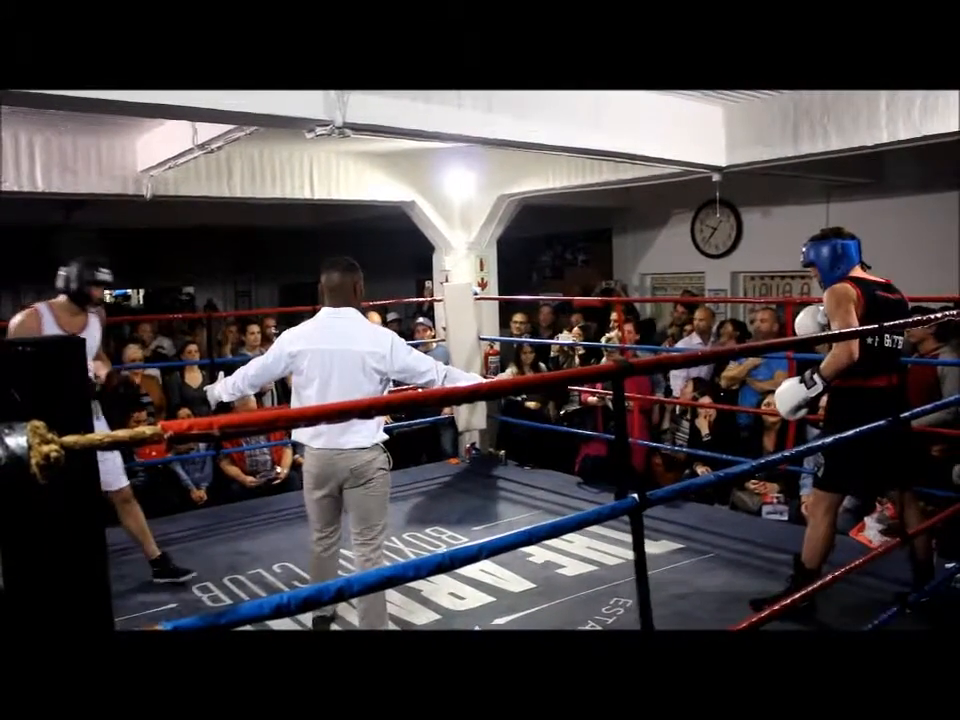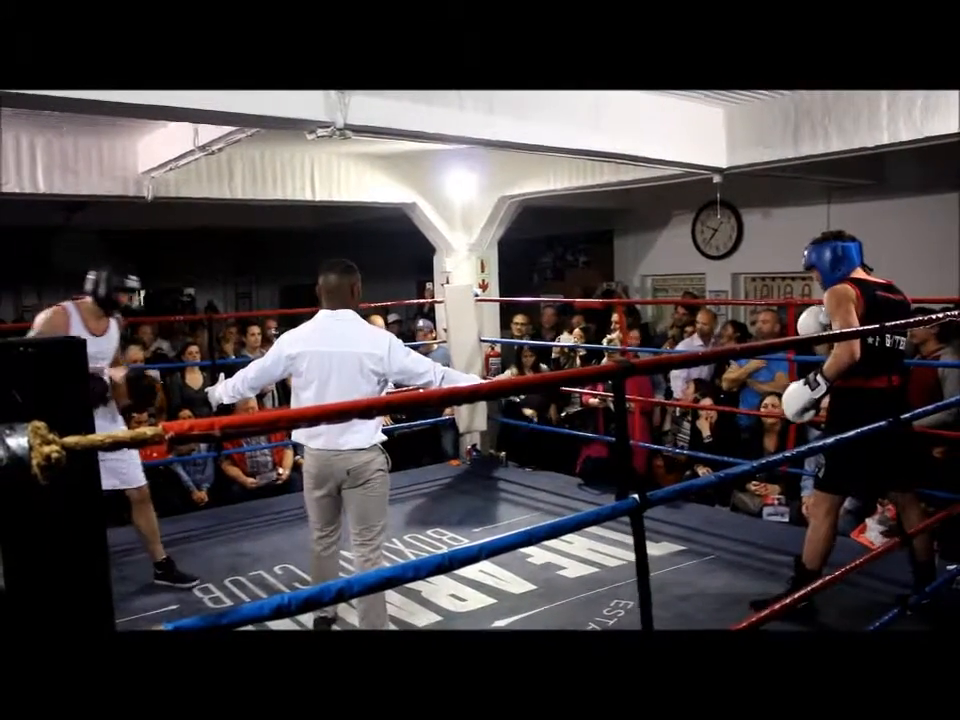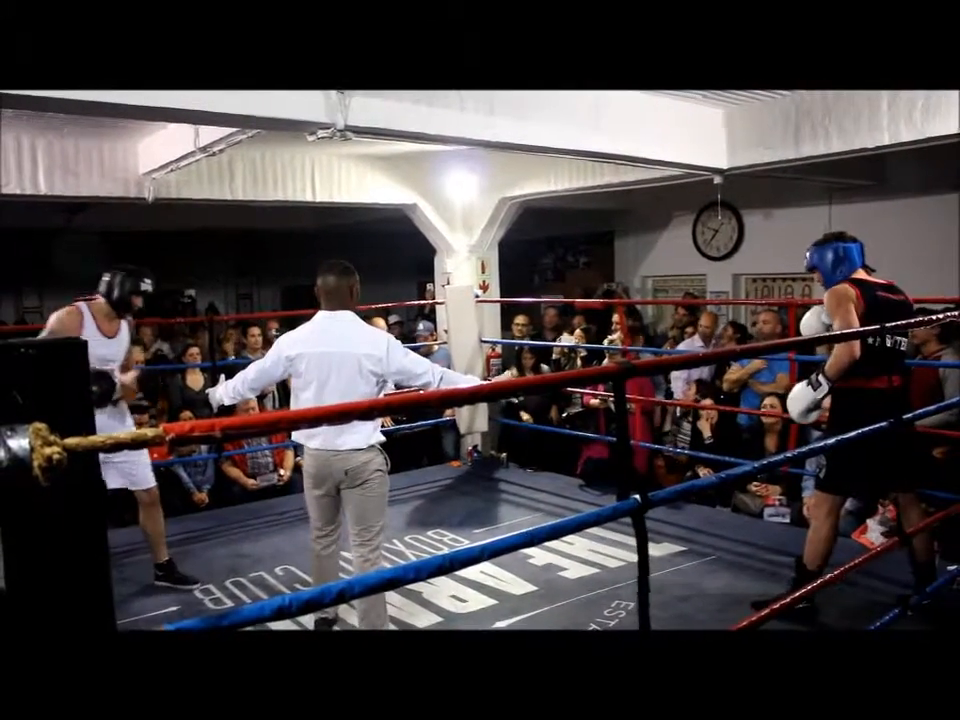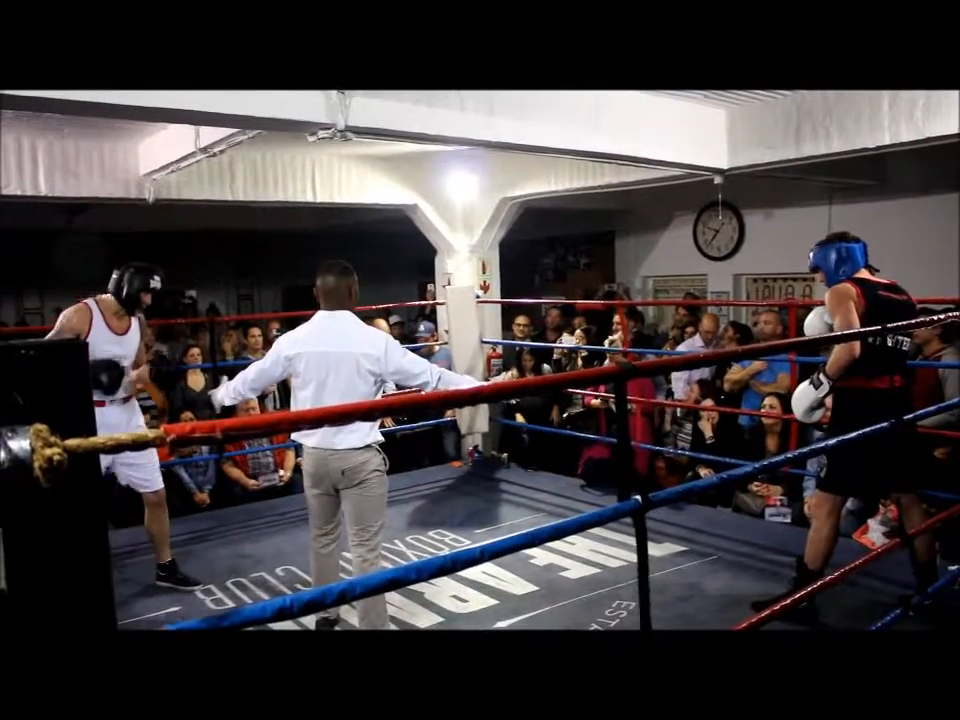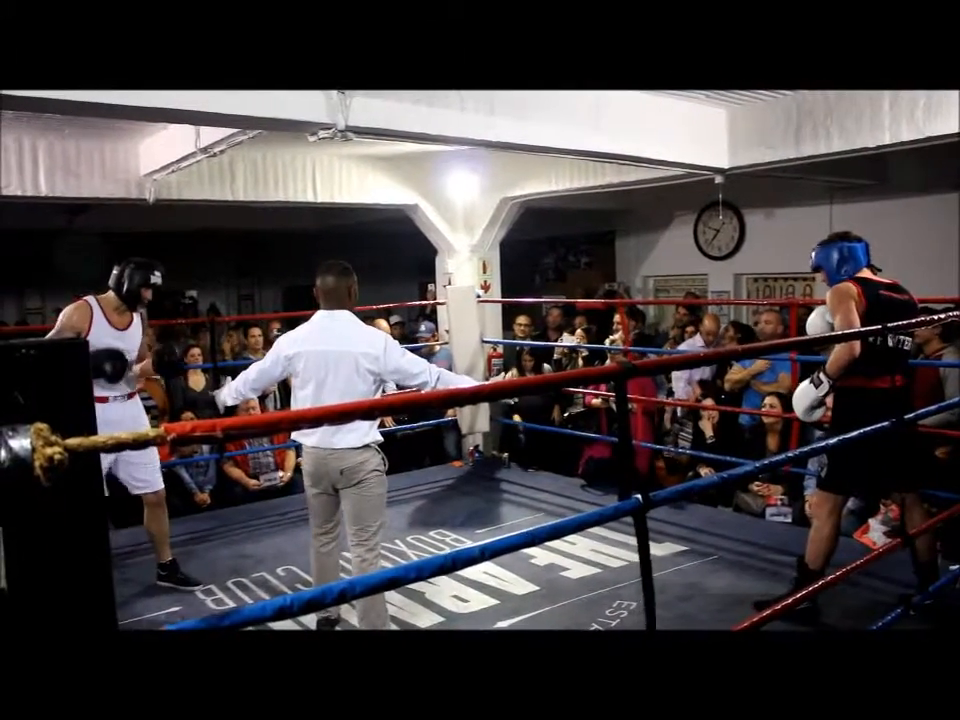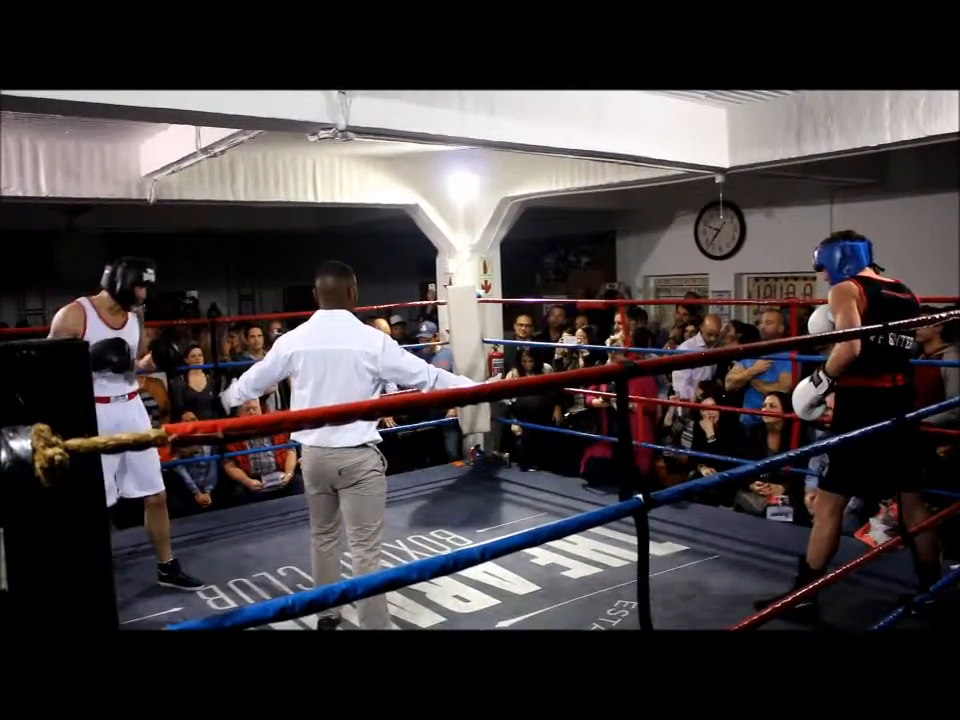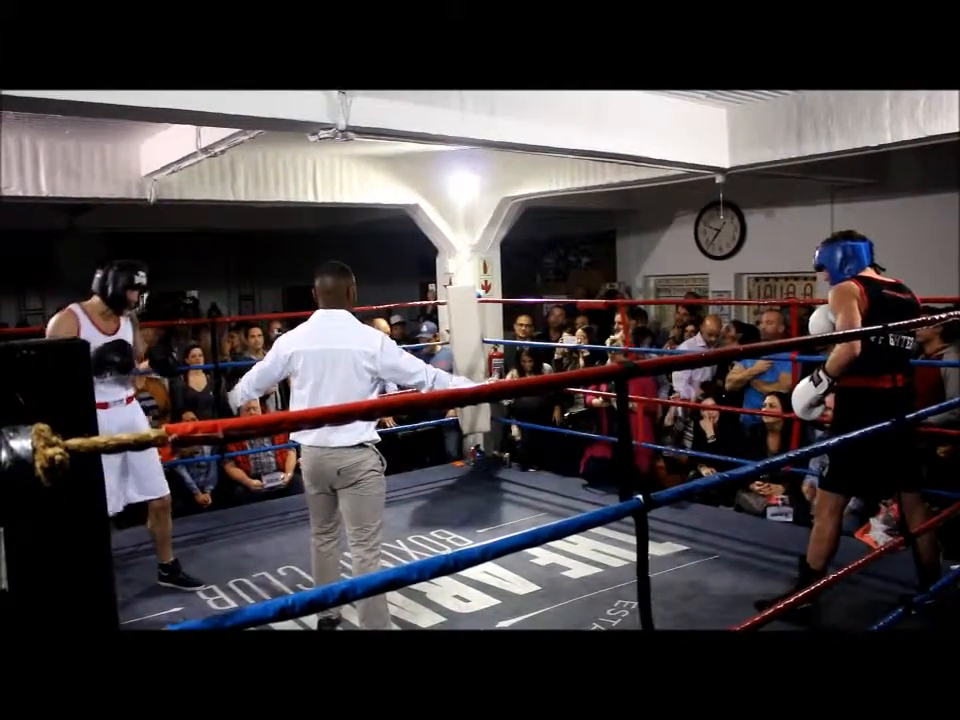
dt=0.1s
person 1, frame 1
left shoulder: (841, 291)
right shoulder: (896, 294)
left elbow: (848, 353)
left wrist: (809, 383)
left hip: (855, 406)
right hip: (891, 402)
left knee: (823, 501)
right knee: (905, 495)
left ankle: (798, 594)
right ankle: (924, 585)
person 1, frame 2
left shoulder: (841, 292)
right shoulder: (898, 295)
left elbow: (849, 352)
left wrist: (814, 386)
left hip: (856, 407)
right hip: (893, 404)
left knee: (824, 503)
right knee: (906, 497)
left ankle: (799, 596)
right ankle: (927, 586)
person 1, frame 3
left shoulder: (842, 292)
right shoulder: (900, 296)
left elbow: (849, 352)
right elbow: (885, 349)
left wrist: (816, 386)
left hip: (858, 407)
right hip: (895, 404)
left knee: (825, 503)
right knee: (907, 498)
left ankle: (800, 596)
right ankle: (927, 587)
person 1, frame 4
left shoulder: (843, 292)
right shoulder: (903, 297)
left elbow: (850, 349)
right elbow: (886, 349)
left wrist: (818, 385)
left hip: (859, 407)
right hip: (897, 404)
left knee: (826, 503)
right knee: (909, 498)
left ankle: (801, 596)
right ankle: (929, 588)
person 1, frame 5
left shoulder: (844, 291)
right shoulder: (905, 296)
left elbow: (850, 349)
right elbow: (890, 349)
left wrist: (818, 384)
left hip: (860, 407)
right hip: (898, 404)
left knee: (827, 503)
right knee: (910, 497)
left ankle: (802, 596)
right ankle: (931, 587)
person 1, frame 6
left shoulder: (846, 290)
right shoulder: (907, 296)
left elbow: (850, 348)
right elbow: (890, 347)
left wrist: (819, 382)
left hip: (862, 406)
right hip: (900, 404)
left knee: (829, 501)
right knee: (911, 498)
left ankle: (803, 596)
right ankle: (932, 588)
person 1, frame 7
left shoulder: (847, 290)
right shoulder: (908, 296)
left elbow: (850, 348)
right elbow: (891, 349)
left wrist: (819, 382)
left hip: (861, 406)
right hip: (900, 404)
left knee: (829, 501)
right knee: (912, 498)
left ankle: (803, 595)
right ankle: (932, 588)
person 2, frame 1
left shoulder: (296, 338)
right shoulder: (380, 339)
left elbow: (254, 374)
right elbow: (435, 374)
left wrist: (217, 391)
left hip: (317, 453)
right hip: (365, 456)
left knee: (322, 538)
right knee: (368, 547)
left ankle: (322, 612)
right ankle: (372, 624)
person 2, frame 2
left shoulder: (294, 340)
right shoulder: (377, 340)
left elbow: (253, 376)
right elbow: (432, 375)
left wrist: (217, 393)
left hip: (316, 454)
right hip: (363, 457)
left knee: (323, 538)
right knee: (367, 547)
left ankle: (324, 613)
right ankle: (373, 625)
person 2, frame 3
left shoulder: (294, 341)
right shoulder: (376, 341)
left elbow: (253, 378)
right elbow: (431, 376)
left wrist: (218, 394)
left hip: (316, 454)
right hip: (362, 457)
left knee: (322, 537)
right knee: (366, 548)
left ankle: (324, 614)
right ankle: (372, 625)
person 2, frame 4
left shoulder: (293, 341)
right shoulder: (374, 341)
left elbow: (254, 378)
right elbow: (428, 376)
left wrist: (221, 396)
left hip: (315, 454)
right hip: (360, 456)
left knee: (323, 537)
right knee: (366, 547)
left ankle: (325, 614)
right ankle: (373, 625)
person 2, frame 5
left shoulder: (293, 341)
right shoulder: (373, 340)
left elbow: (255, 378)
right elbow: (427, 376)
left wrist: (224, 396)
left hip: (314, 453)
right hip: (359, 456)
left knee: (323, 536)
right knee: (365, 547)
left ankle: (326, 614)
right ankle: (373, 625)
person 2, frame 6
left shoulder: (293, 340)
right shoulder: (372, 340)
left elbow: (255, 379)
right elbow: (425, 376)
left wrist: (229, 397)
left hip: (314, 453)
right hip: (358, 455)
left knee: (323, 536)
right knee: (366, 547)
left ankle: (327, 613)
right ankle: (375, 625)
person 2, frame 7
left shoulder: (292, 340)
right shoulder: (371, 340)
left elbow: (256, 380)
right elbow: (424, 376)
left wrist: (235, 398)
left hip: (313, 452)
right hip: (357, 455)
left knee: (323, 535)
right knee: (365, 547)
left ankle: (327, 613)
right ankle: (375, 625)
person 3, frame 1
left shoulder: (96, 316)
right shoulder: (30, 320)
left wrist: (105, 373)
left hip: (89, 414)
left knee: (122, 493)
left ankle: (159, 563)
person 3, frame 2
left shoulder: (116, 320)
right shoulder: (56, 319)
left wrist: (125, 378)
left hip: (106, 415)
left knee: (140, 492)
left ankle: (162, 566)
person 3, frame 3
left shoulder: (126, 323)
right shoulder: (69, 319)
left wrist: (133, 380)
left hip: (116, 416)
left knee: (149, 494)
left ankle: (164, 568)
person 3, frame 4
left shoulder: (136, 320)
right shoulder: (79, 316)
left wrist: (148, 373)
right wrist: (87, 373)
left hip: (126, 413)
left knee: (156, 495)
left ankle: (166, 568)
person 3, frame 5
left shoulder: (138, 316)
right shoulder: (80, 313)
left wrist: (153, 365)
right wrist: (88, 366)
left hip: (130, 410)
right hip: (90, 415)
left knee: (155, 495)
left ankle: (166, 568)
person 3, frame 6
left shoulder: (135, 315)
right shoulder: (74, 315)
left wrist: (154, 359)
right wrist: (90, 360)
left hip: (131, 410)
right hip: (92, 414)
left knee: (155, 497)
left ankle: (168, 569)
person 3, frame 7
left shoulder: (129, 319)
right shoulder: (67, 321)
left wrist: (153, 363)
right wrist: (91, 365)
left hip: (130, 414)
left knee: (160, 500)
left ankle: (168, 568)
